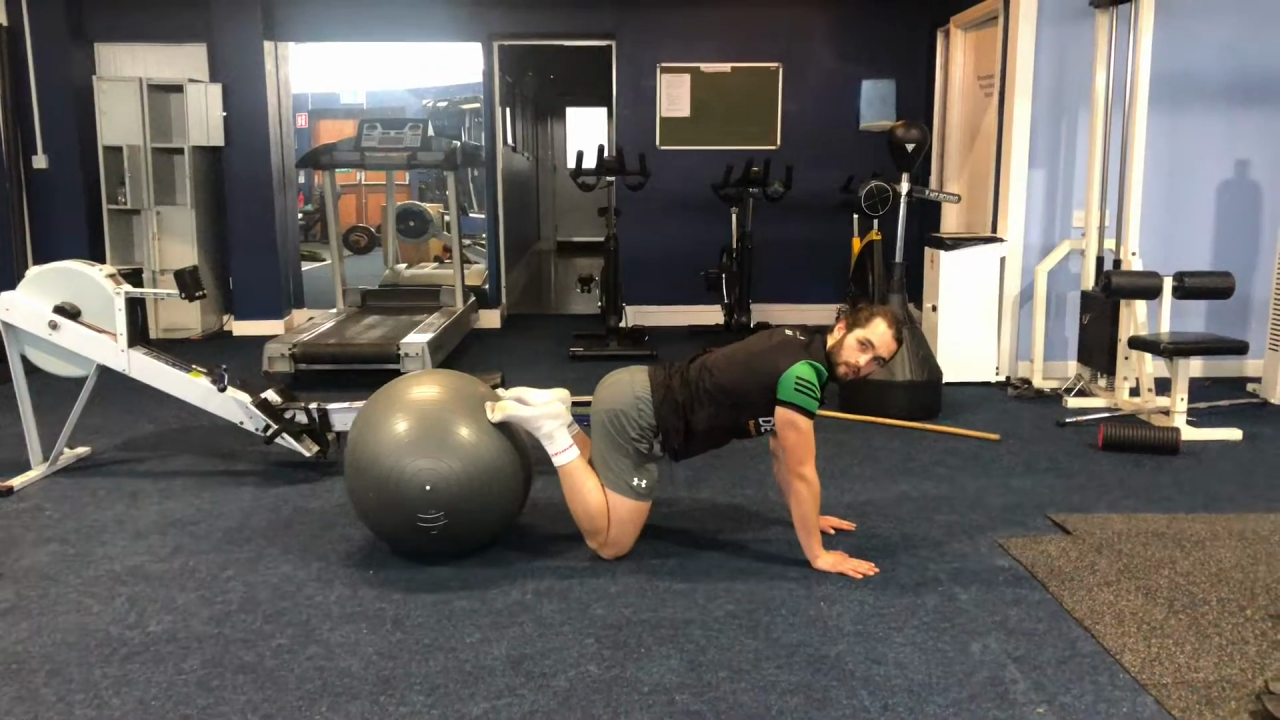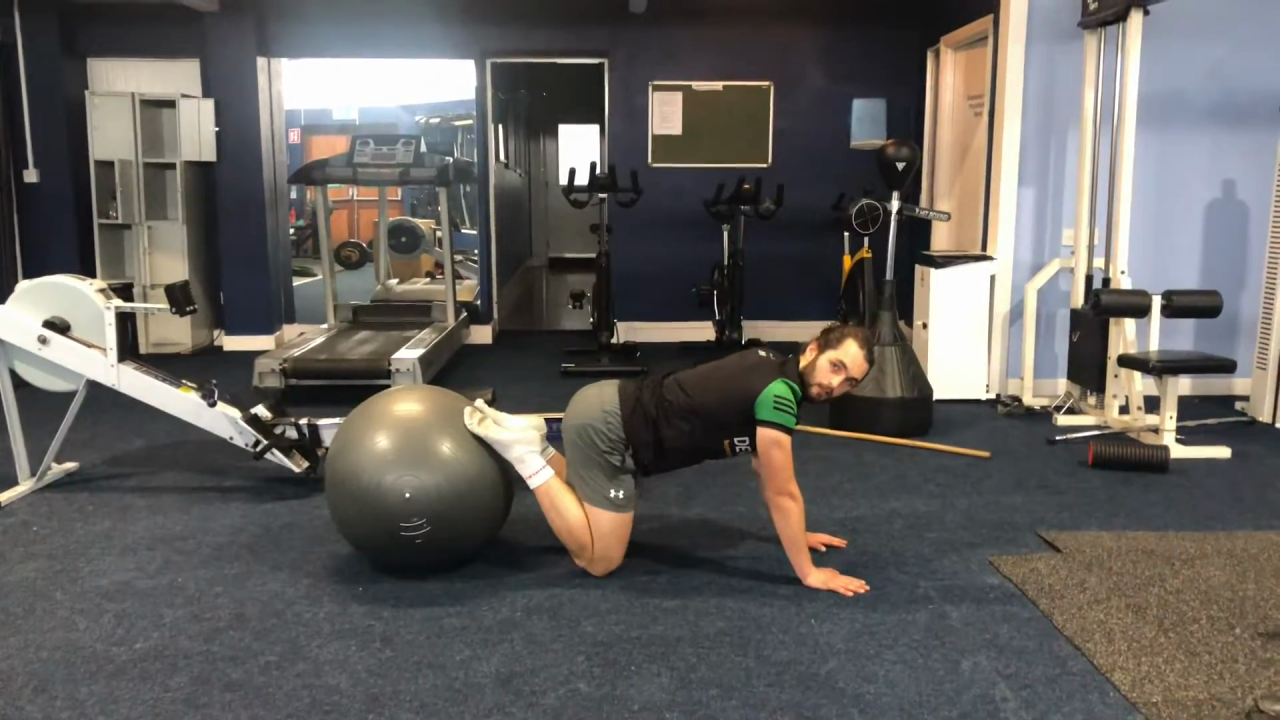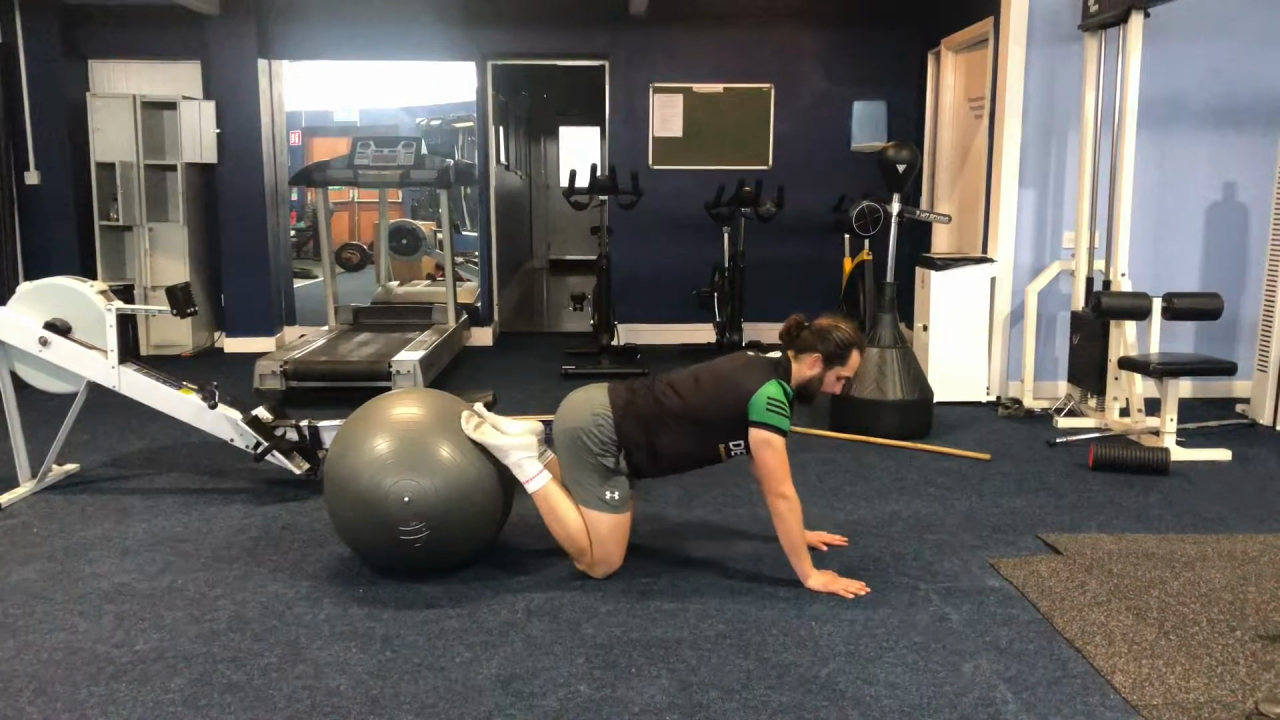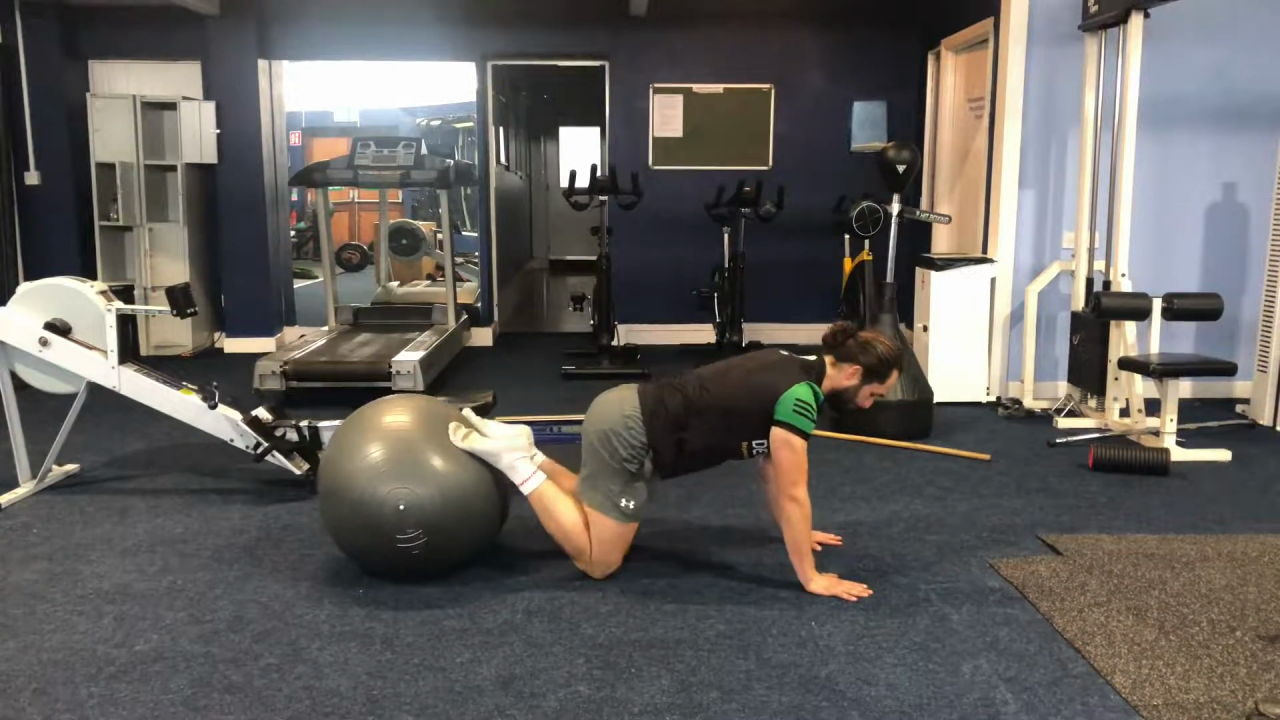
dt=1s
person 1, frame 1
left shoulder: (800, 346)
right shoulder: (803, 374)
left elbow: (781, 451)
right elbow: (801, 473)
left wrist: (808, 517)
right wrist: (817, 555)
left hip: (637, 392)
right hip: (637, 412)
left knee: (608, 499)
right knee: (610, 542)
left ankle: (552, 412)
right ankle: (550, 427)
person 1, frame 2
left shoulder: (775, 369)
right shoulder: (779, 394)
left elbow: (765, 470)
right elbow: (782, 493)
left wrist: (797, 534)
right wrist: (808, 572)
left hip: (608, 406)
right hip: (606, 427)
left knee: (599, 517)
right knee: (600, 558)
left ankle: (526, 437)
right ankle: (522, 450)
person 1, frame 3
left shoulder: (766, 371)
right shoulder: (770, 395)
left elbow: (765, 475)
right elbow: (780, 494)
left wrist: (797, 532)
right wrist: (809, 576)
left hip: (597, 411)
right hip: (596, 430)
left knee: (597, 517)
right knee: (600, 562)
left ankle: (522, 439)
right ankle: (520, 455)
person 1, frame 4
left shoulder: (792, 368)
right shoulder: (799, 396)
left elbow: (771, 468)
right elbow: (793, 495)
left wrist: (795, 532)
right wrist: (811, 577)
left hip: (627, 410)
right hip: (626, 432)
left knee: (606, 519)
right knee: (599, 560)
left ankle: (516, 447)
right ankle: (515, 460)
